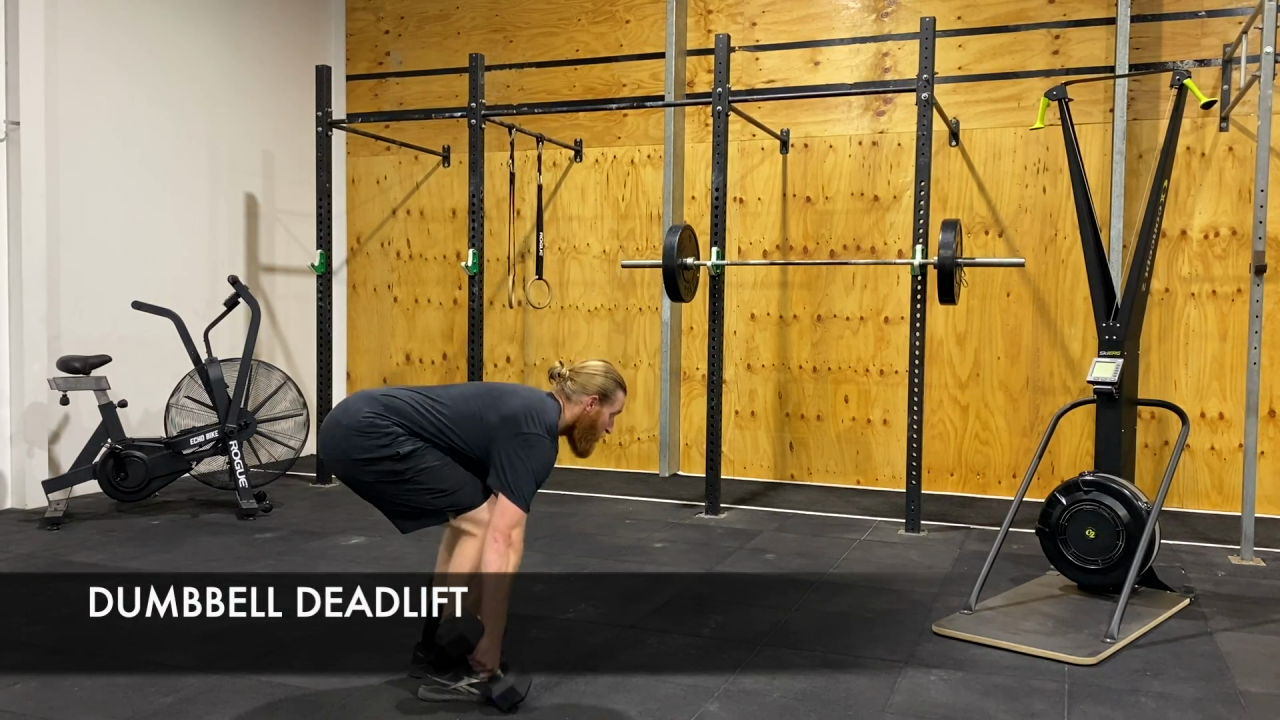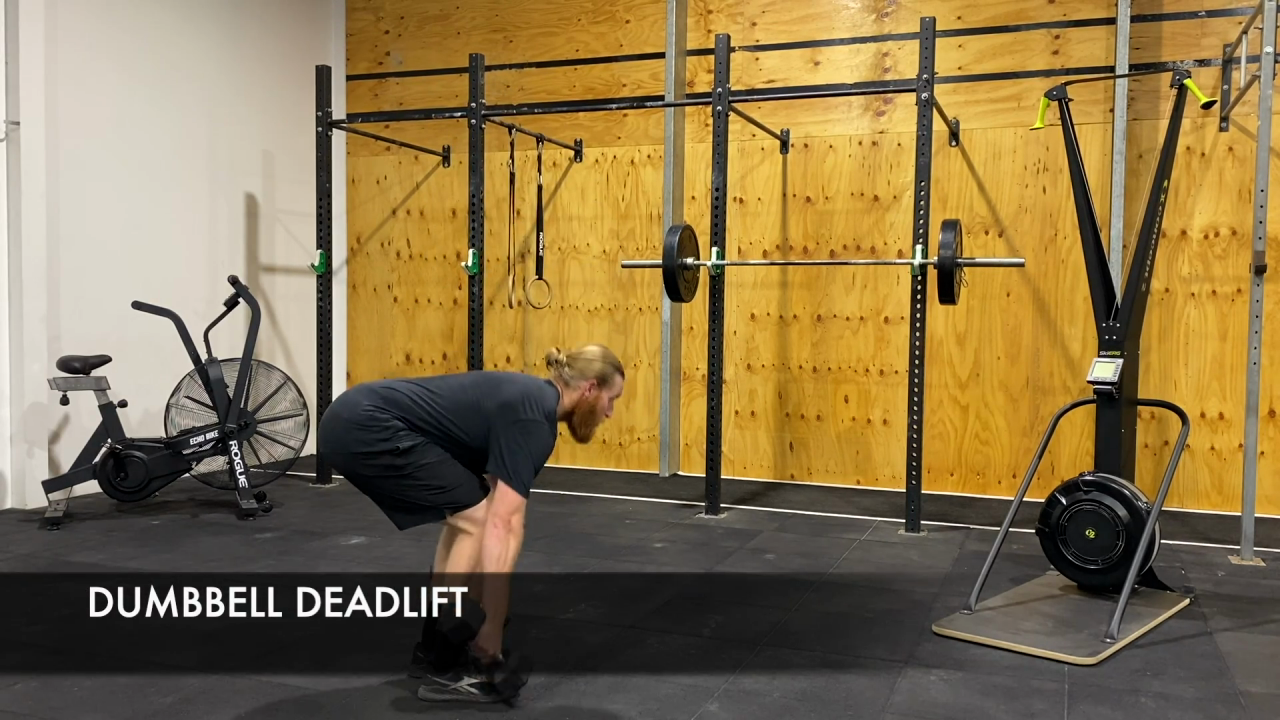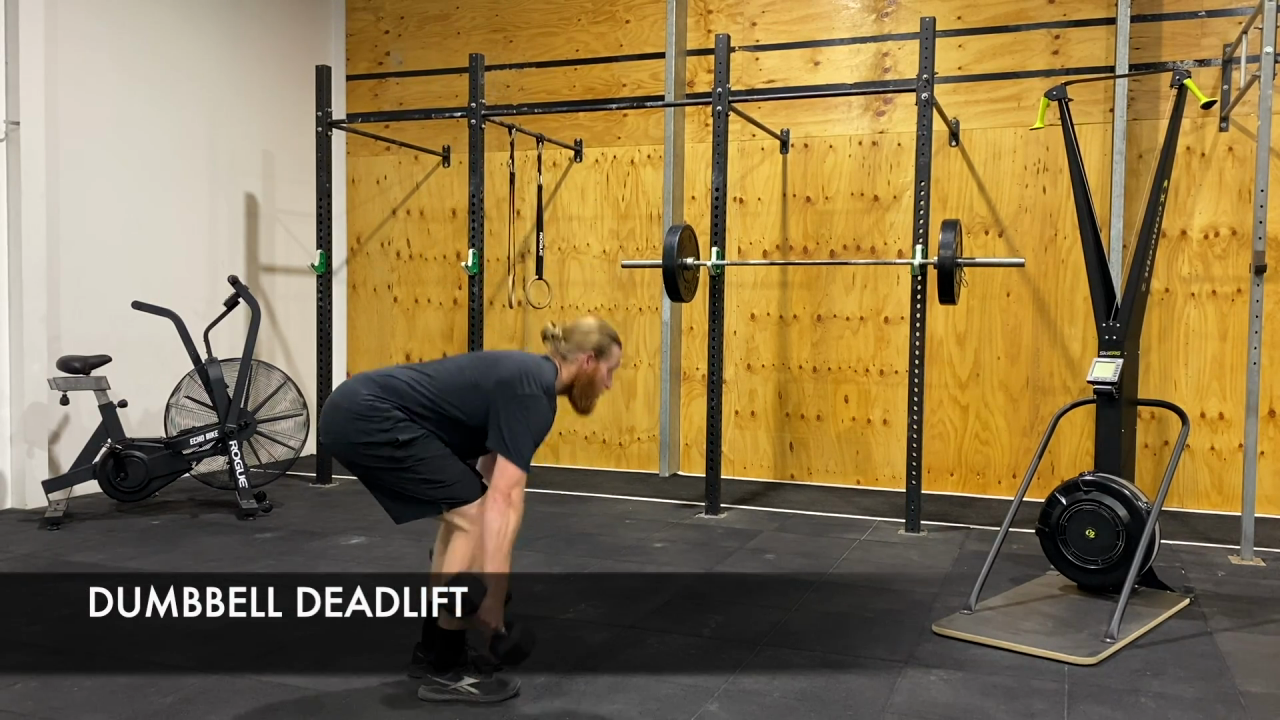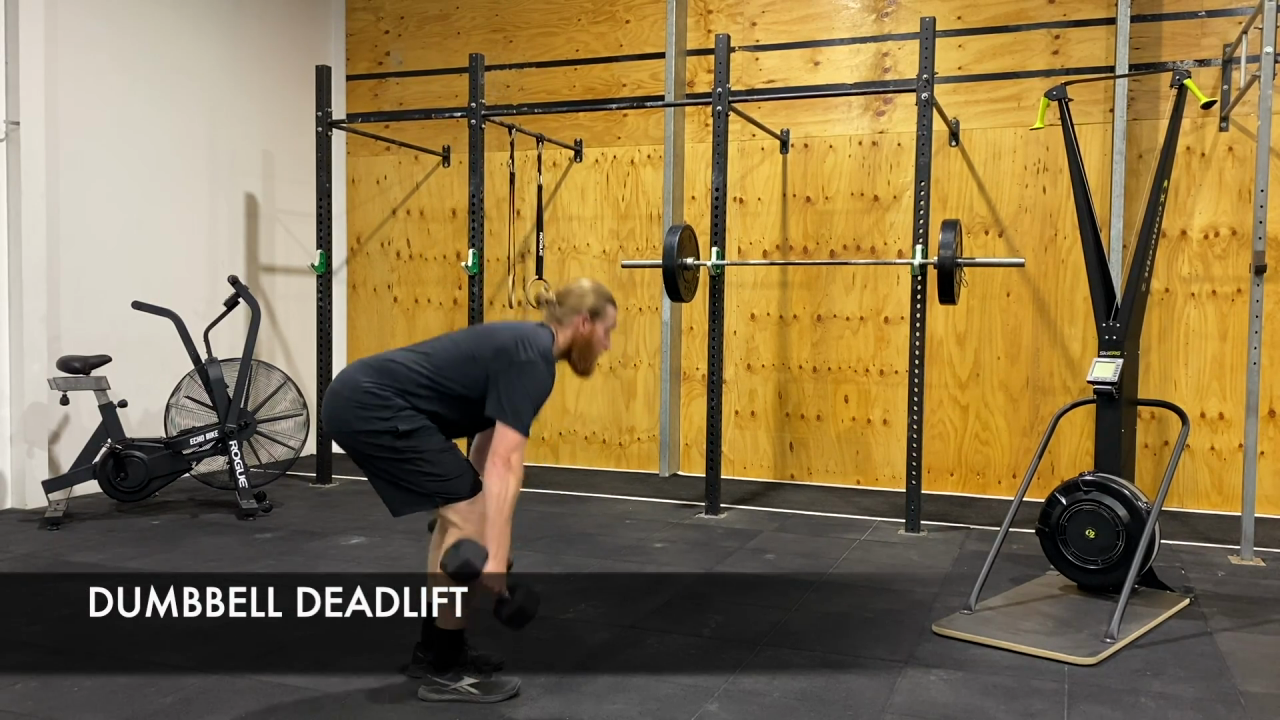
dt=0.1s
person 1, frame 1
left shoulder: (530, 410)
right shoulder: (534, 435)
right elbow: (503, 539)
right wrist: (491, 641)
left hip: (354, 427)
right hip: (365, 436)
left knee: (471, 515)
right knee: (480, 521)
left ankle: (435, 646)
right ankle: (445, 667)
person 1, frame 2
left shoulder: (528, 398)
right shoulder: (533, 421)
left elbow: (494, 513)
right elbow: (504, 525)
right wrist: (492, 626)
left hip: (352, 421)
right hip: (364, 429)
left knee: (469, 513)
right knee: (477, 519)
left ankle: (436, 646)
right ankle: (446, 667)
person 1, frame 3
left shoulder: (524, 375)
right shoulder: (533, 395)
left elbow: (488, 479)
right elbow: (504, 499)
right wrist: (493, 599)
left hip: (358, 411)
right hip: (367, 419)
left knee: (465, 512)
right knee: (471, 519)
left ankle: (439, 647)
right ankle: (444, 667)
person 1, frame 4
left shoulder: (523, 345)
right shoulder: (532, 361)
left elbow: (489, 449)
right elbow: (505, 465)
right wrist: (495, 563)
left hip: (357, 398)
right hip: (369, 406)
left knee: (462, 509)
right knee: (468, 516)
left ankle: (437, 647)
right ankle: (445, 668)
